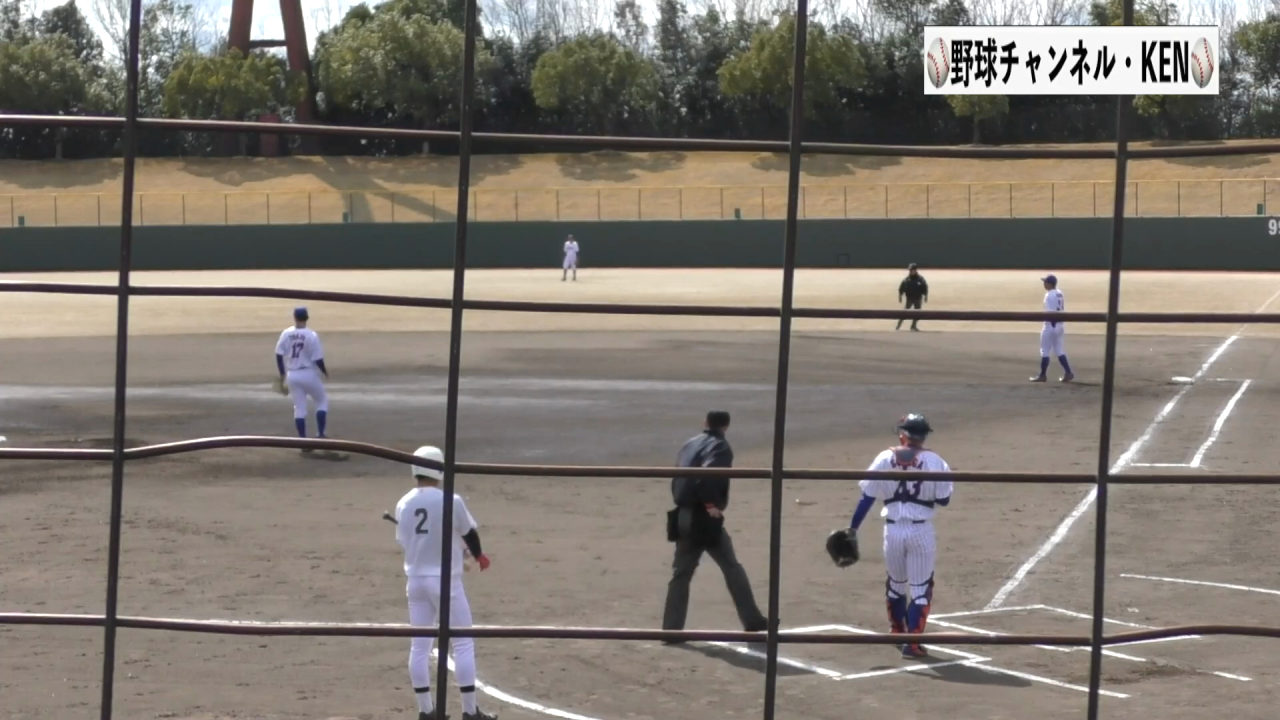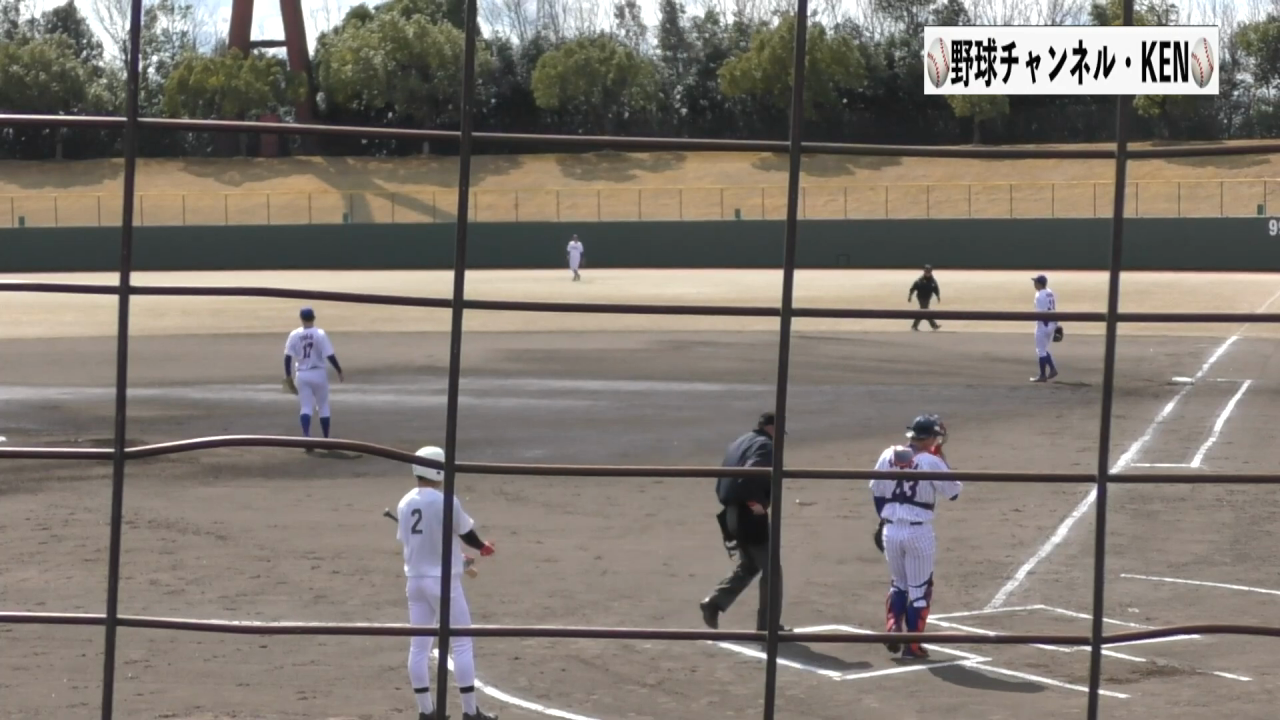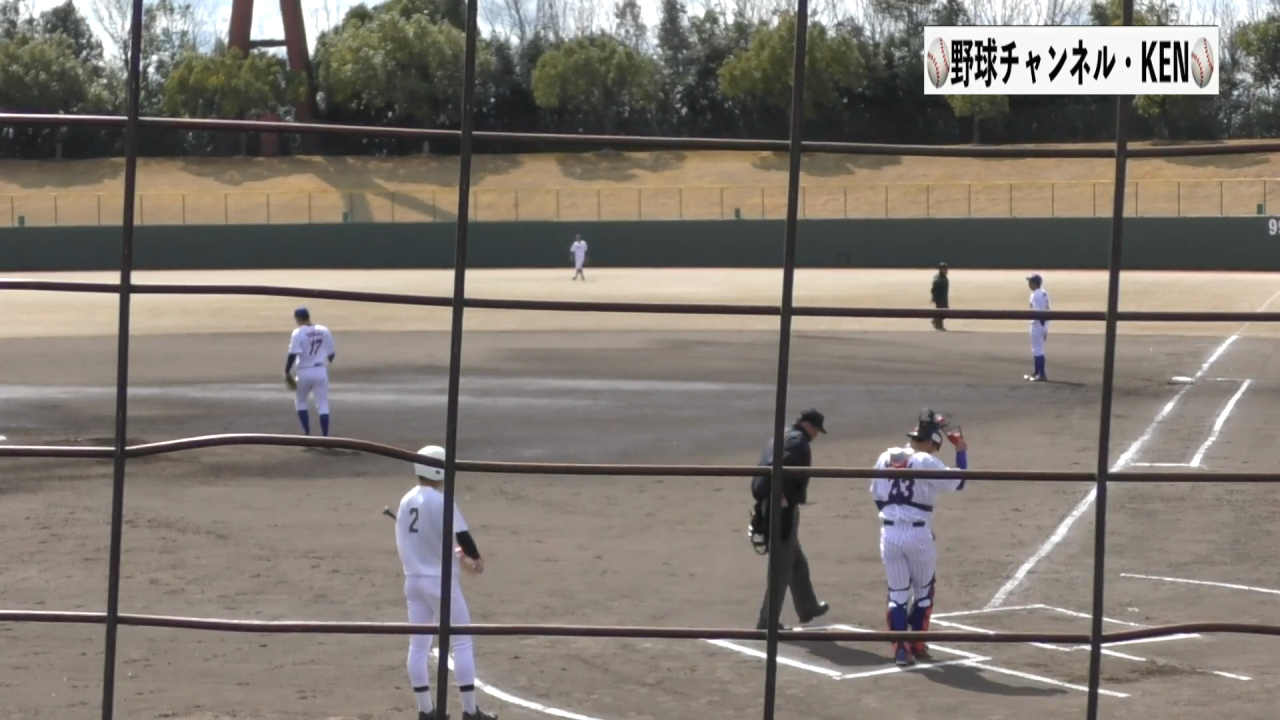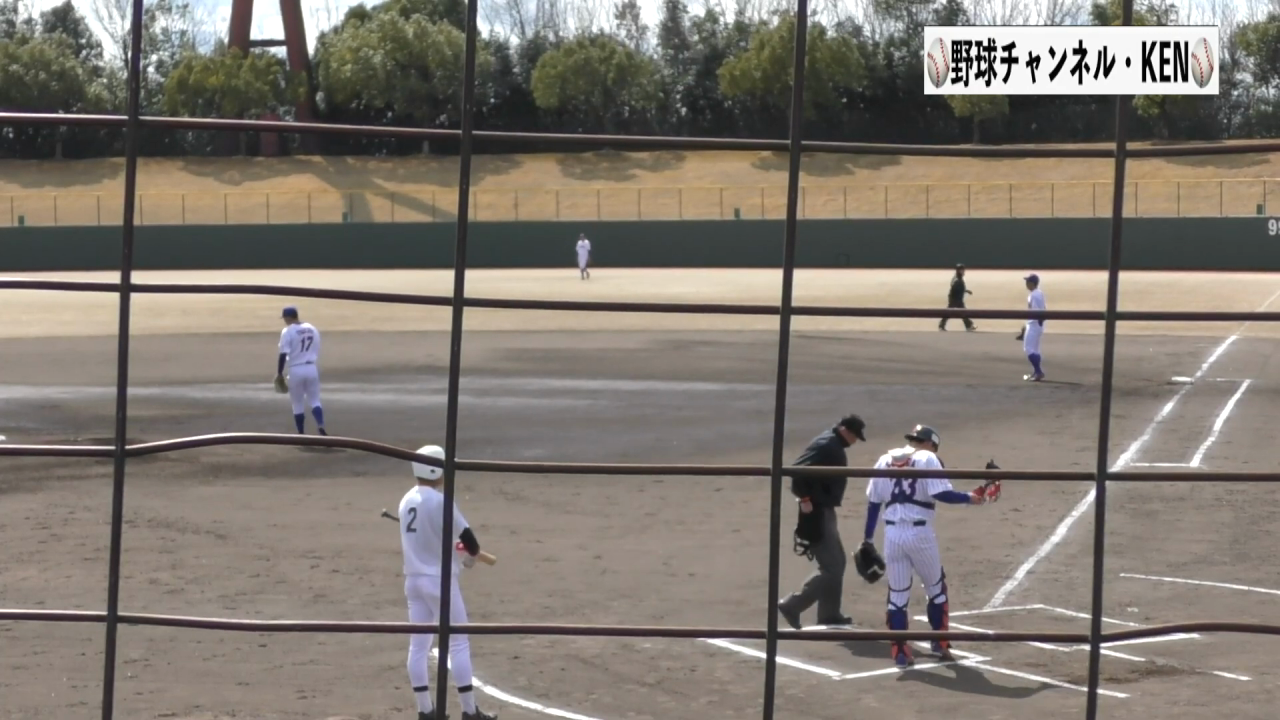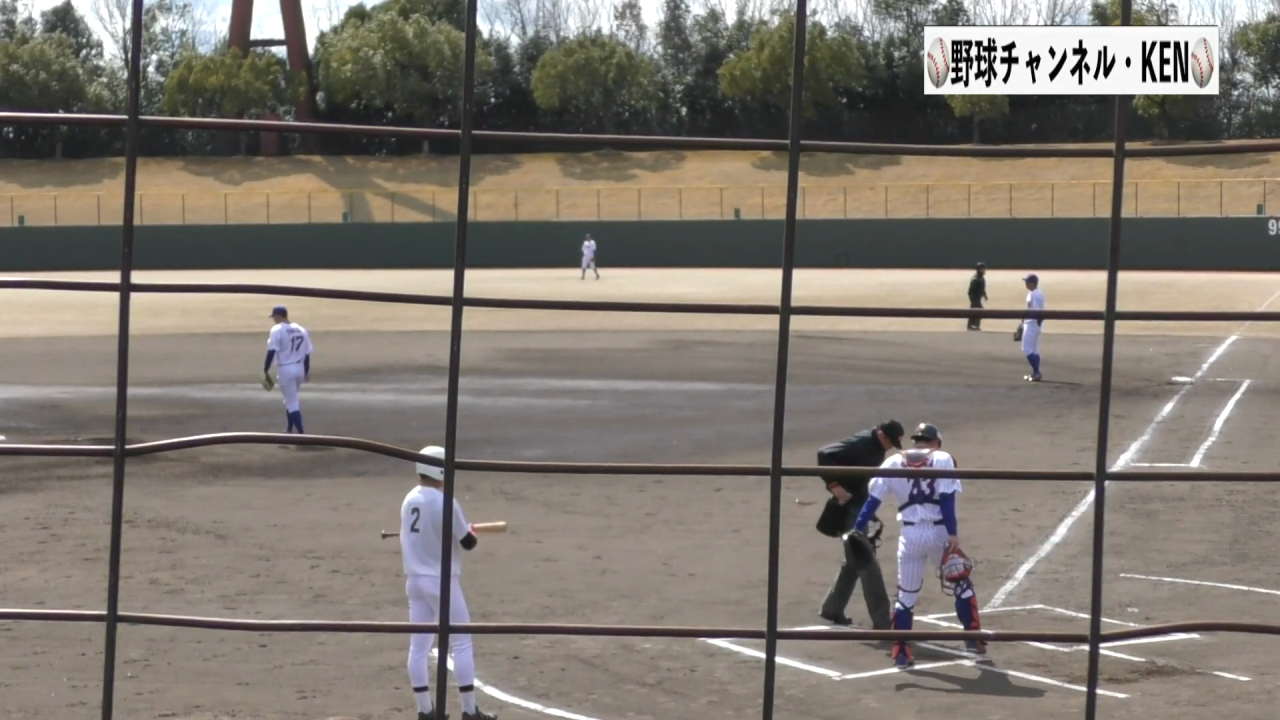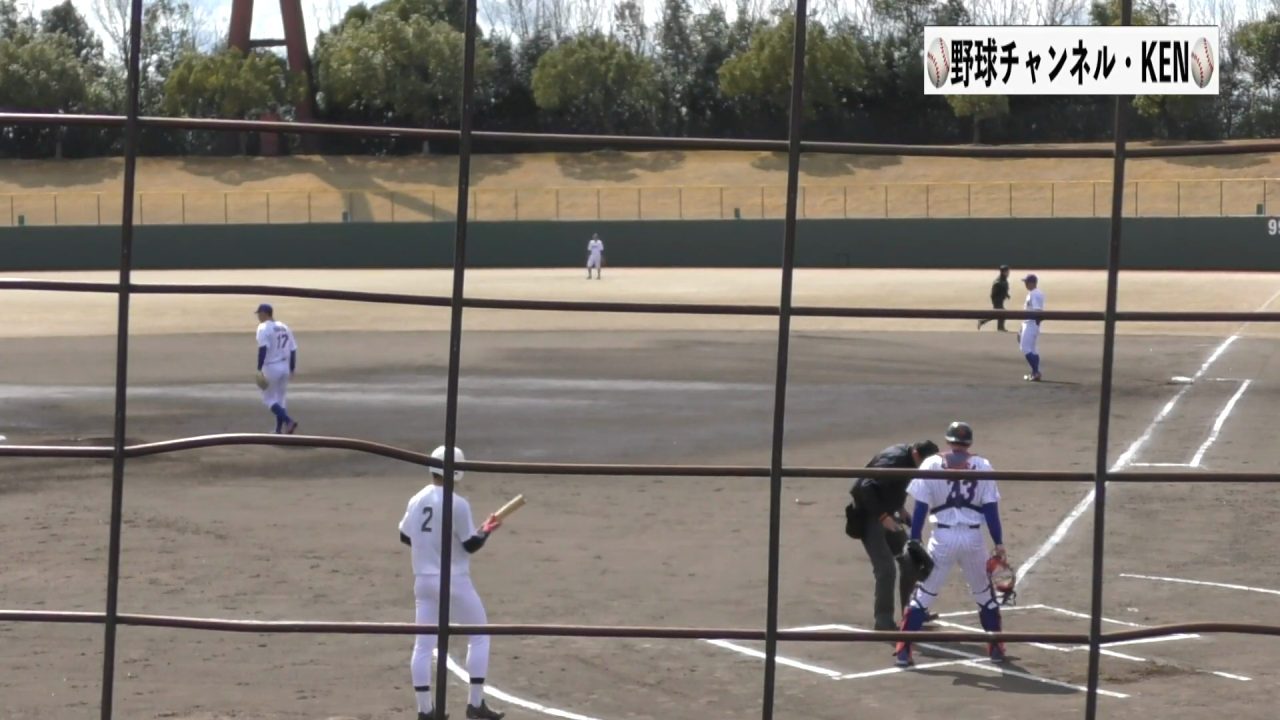
dt=0.3s
person 1, frame 1
left shoulder: (403, 504)
right shoulder: (451, 501)
left elbow: (404, 542)
right elbow: (469, 534)
right wrist: (478, 556)
left hip: (416, 580)
right hip: (445, 580)
left knee: (419, 646)
right knee: (463, 643)
person 1, frame 2
left shoulder: (404, 504)
right shoulder: (447, 502)
left elbow: (406, 540)
right elbow: (467, 534)
right wrist: (483, 547)
left hip: (415, 581)
right hip: (444, 581)
left knee: (419, 647)
right knee: (462, 644)
person 1, frame 3
left shoulder: (406, 501)
right shoulder: (441, 502)
right elbow: (463, 538)
right wrist: (475, 557)
left hip: (414, 579)
right hip: (440, 580)
left knee: (418, 645)
right knee: (462, 643)
person 1, frame 4
left shoulder: (407, 500)
right shoulder: (440, 501)
right elbow: (466, 535)
left wrist: (453, 545)
right wrist: (473, 551)
left hip: (414, 580)
right hip: (439, 580)
left knee: (418, 645)
right knee: (458, 644)
person 1, frame 5
left shoulder: (409, 501)
right shoulder: (446, 503)
right elbow: (467, 543)
left wrist: (462, 532)
right wrist: (471, 533)
left hip: (415, 580)
right hip: (442, 582)
left knee: (419, 645)
right knee: (461, 644)
person 1, frame 6
left shoulder: (416, 500)
right shoulder: (458, 503)
left elbow: (406, 538)
right elbow: (471, 545)
right wrist: (487, 530)
left hip: (424, 580)
right hip: (454, 581)
left knee: (424, 644)
right knee: (480, 636)
person 2, frame 1
left shoulder: (885, 458)
right shoulder: (934, 460)
left elbow: (868, 496)
right elbow: (944, 500)
left wrist: (853, 528)
left hip: (893, 530)
right hip: (921, 531)
left knee: (896, 584)
right knee: (920, 588)
left ankle: (899, 636)
right ankle: (912, 643)
person 2, frame 2
left shoulder: (888, 456)
right shoulder: (932, 462)
left elbow: (878, 494)
right elbow: (953, 493)
left wrist: (882, 521)
right wrist: (940, 460)
left hip: (891, 529)
right hip: (919, 532)
left knee: (899, 583)
right knee: (919, 588)
left ankle: (893, 628)
right ankle: (912, 644)
person 2, frame 3
left shoulder: (884, 458)
right shoulder: (925, 461)
right elbow: (957, 484)
right wrist: (960, 451)
left hip: (889, 534)
right hip: (917, 534)
left knee: (897, 593)
right knee: (923, 590)
left ankle: (901, 648)
right ankle: (916, 644)
person 2, frame 4
left shoulder: (884, 461)
right shoulder: (927, 459)
left elbow: (874, 503)
right elbow: (940, 493)
left wrist: (868, 538)
right wrist: (970, 498)
left hip: (891, 534)
right hip: (920, 533)
left knee: (897, 594)
right knee: (936, 588)
left ankle: (900, 651)
right ankle: (940, 643)
person 2, frame 5
left shoulder: (894, 462)
right shoulder: (942, 458)
left elbow: (873, 499)
right elbow: (947, 498)
left wrist: (858, 531)
right wrist: (953, 534)
left hip: (910, 535)
right hip: (939, 533)
left knee: (906, 594)
right knee: (960, 582)
left ankle: (900, 653)
right ankle: (973, 638)
person 2, frame 6
left shoulder: (932, 463)
right shoulder: (982, 465)
left elbow: (920, 505)
right elbow: (990, 507)
left wrist: (914, 541)
right wrist: (998, 543)
left hip: (943, 538)
right hip: (974, 537)
left knee: (923, 595)
right knee: (984, 593)
left ankle: (904, 650)
right ankle: (996, 647)
person 3, frame 1
left shoulder: (689, 444)
right shoulder: (720, 447)
left elbow: (677, 482)
right elbow: (708, 476)
left wrist: (686, 504)
right wrist: (711, 504)
left hip: (684, 517)
right hip: (706, 519)
left knee: (681, 575)
right knee: (733, 571)
left ankle: (671, 630)
right ankle: (754, 623)
person 3, frame 2
left shoulder: (737, 444)
right shoulder: (765, 446)
left elbow: (722, 482)
right elbow: (750, 474)
left wrist: (732, 503)
right wrist: (754, 502)
left hip: (732, 514)
right hip: (752, 516)
left knee: (748, 567)
right knee: (771, 570)
left ankle: (714, 603)
right ankle: (767, 625)
person 3, frame 3
left shoulder: (784, 438)
right shoulder: (798, 442)
left elbow: (768, 469)
left wrist: (765, 499)
right wrist: (781, 496)
left hip: (770, 507)
right hip: (784, 509)
left knee: (797, 561)
right knee: (782, 569)
left ankle: (808, 609)
right ankle: (766, 623)
person 3, frame 4
left shoulder: (832, 444)
right shoulder: (827, 445)
right elbow: (798, 469)
right wrist: (805, 499)
left hip: (824, 511)
right hip: (819, 512)
left knee: (836, 562)
right knee: (831, 567)
left ankle: (829, 614)
right ankle: (791, 605)
person 3, frame 5
left shoulder: (877, 447)
right shoulder: (859, 443)
right elbow: (824, 454)
right wrist: (834, 485)
left hip: (860, 509)
right hip: (848, 510)
left knee: (854, 561)
right knee: (867, 563)
left ankle: (832, 609)
right ankle: (881, 619)
person 3, frame 6
left shoulder: (908, 460)
right shoulder: (892, 461)
right elbow: (866, 488)
left wrist: (900, 508)
right wrist: (884, 517)
left hip: (888, 516)
right hip: (870, 516)
right knee: (886, 568)
right ankle: (884, 623)
